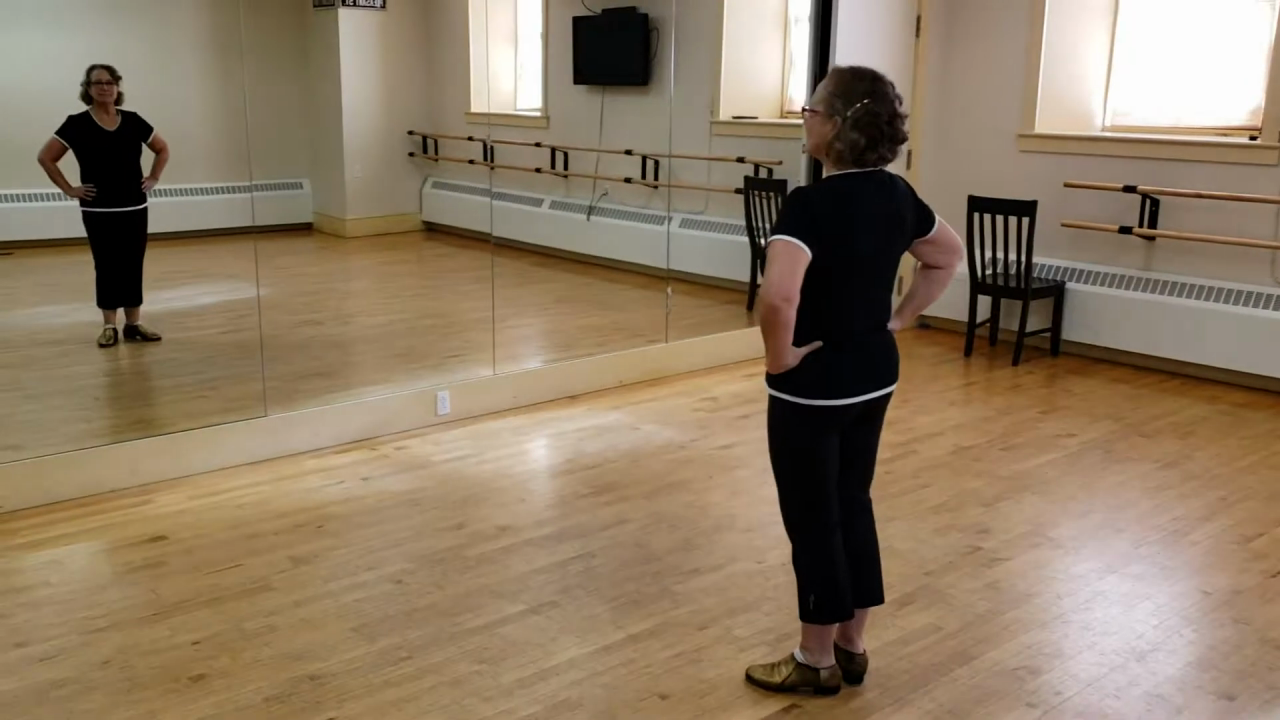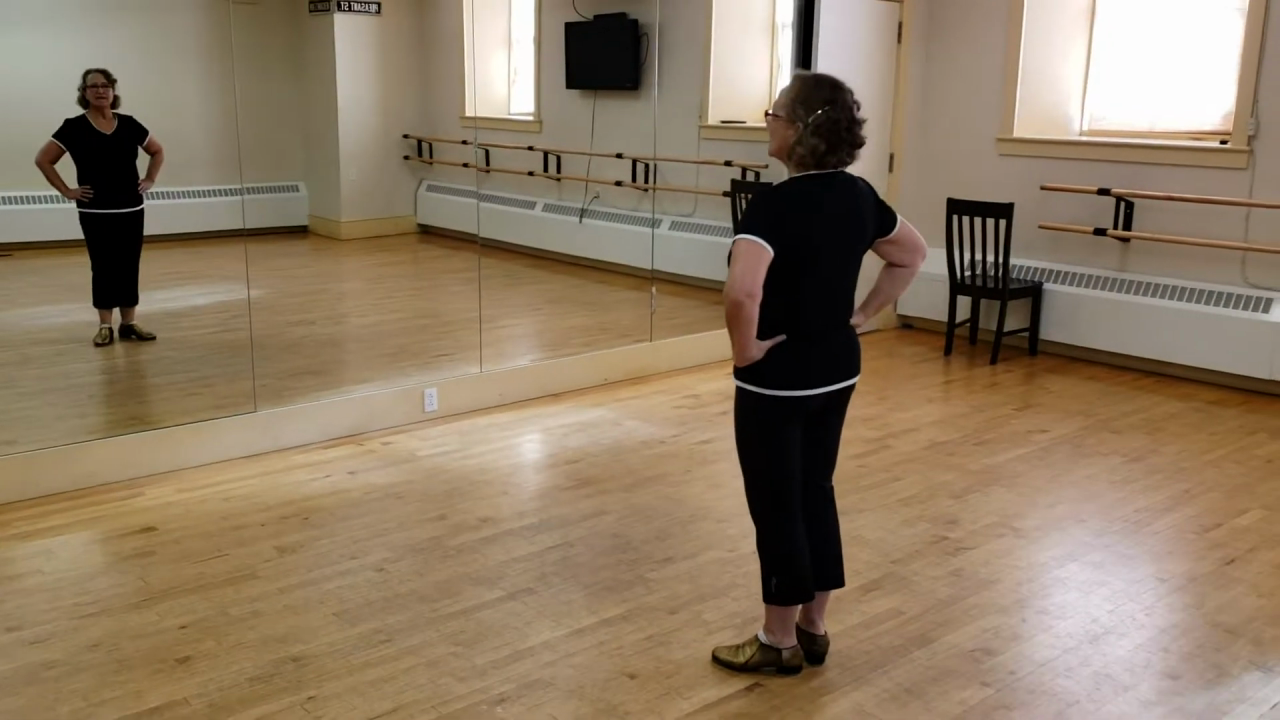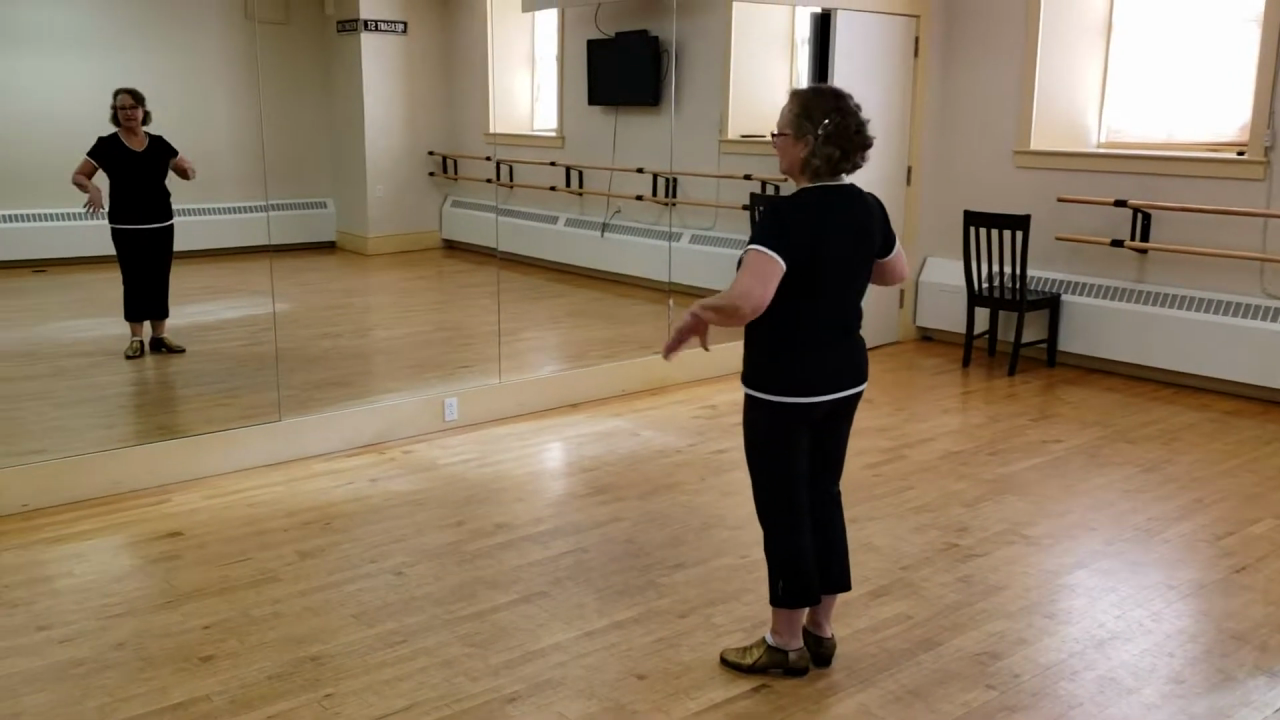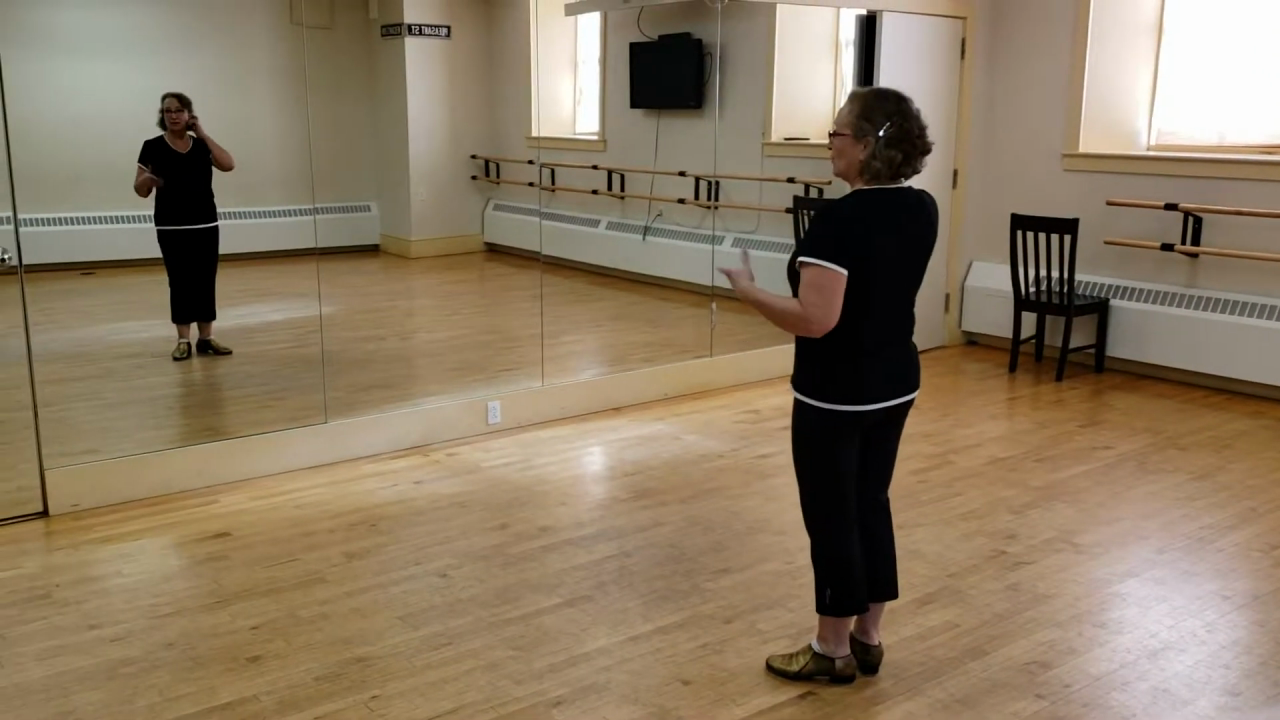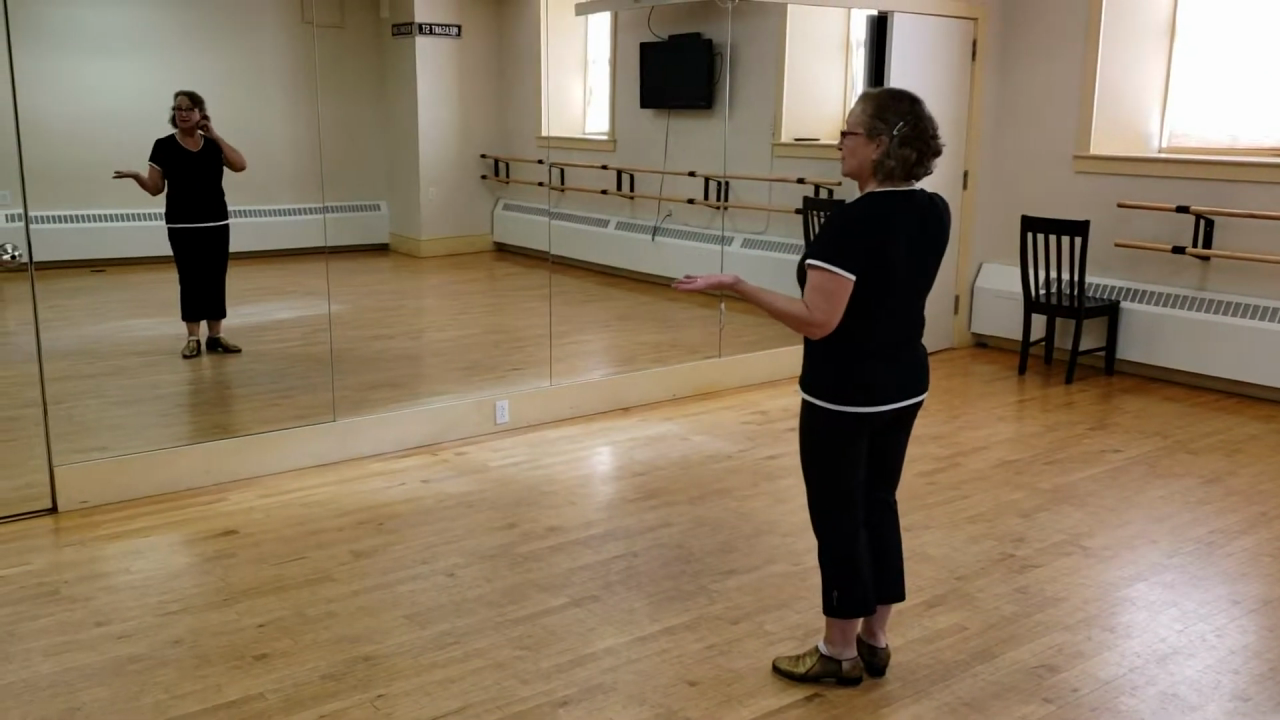
dt=0.7s
person 1, frame 1
left shoulder: (810, 204)
right shoulder: (895, 194)
left elbow: (779, 296)
right elbow: (949, 256)
left wrist: (779, 356)
left hip: (813, 387)
right hip: (874, 376)
left knee: (812, 518)
right knee: (853, 505)
left ankle: (817, 660)
right ankle: (852, 646)
person 1, frame 2
left shoulder: (774, 204)
right shoulder: (857, 195)
left elbow: (742, 291)
right elbow: (912, 254)
left wrist: (745, 349)
right wrist: (861, 314)
left hip: (777, 381)
right hip: (837, 370)
left knee: (776, 505)
right knee: (815, 493)
left ankle: (779, 642)
right ankle: (814, 628)
person 1, frame 3
left shoulder: (787, 215)
right shoulder: (864, 208)
left elbow: (745, 303)
right elbow: (895, 272)
left wrist: (696, 314)
left hip: (784, 387)
right hip: (845, 378)
left knee: (784, 508)
right knee: (822, 497)
left ankle: (787, 643)
right ankle: (821, 632)
person 1, frame 4
left shoulder: (841, 219)
right shoulder: (921, 210)
left elbow: (815, 318)
left wrist: (748, 289)
left hip: (834, 394)
right hip: (895, 383)
left knee: (832, 517)
right knee: (870, 505)
left ankle: (833, 651)
right ankle: (868, 638)
person 1, frame 5
left shoulder: (853, 222)
right shoulder: (933, 213)
left elbow: (817, 319)
left wrist: (736, 285)
left hip: (843, 396)
right hip: (904, 386)
left knee: (838, 518)
right knee: (878, 506)
left ankle: (840, 653)
right ankle: (874, 640)
person 2, frame 1
left shoulder: (133, 121)
right shoulder: (77, 124)
left elbow: (162, 149)
right elbow: (45, 157)
left wrist: (153, 178)
right wrist: (69, 189)
left hip: (134, 208)
right hip: (98, 210)
left knee: (133, 266)
right knee: (107, 267)
left ankle: (134, 324)
right ankle: (109, 327)
person 2, frame 2
left shoulder: (129, 124)
right shoulder: (74, 127)
left elbow: (157, 151)
right elbow: (43, 159)
left wrist: (149, 179)
right wrist: (66, 190)
left hip: (131, 209)
right hip: (95, 211)
left knee: (129, 266)
right knee: (103, 267)
left ankle: (129, 323)
right ankle: (105, 326)
person 2, frame 3
left shoulder: (158, 143)
right shoulder: (107, 145)
left elbow: (186, 169)
right elbow: (78, 176)
left wrist: (186, 170)
right wrist: (92, 189)
left hip: (161, 224)
right hip: (126, 226)
left knee: (159, 280)
right knee: (134, 280)
left ankle: (159, 336)
right ankle: (136, 339)
person 2, frame 4
left shoulder: (202, 145)
right shoulder: (153, 147)
left elbow: (227, 165)
right elbow: (141, 190)
left wrist: (203, 135)
right wrist: (143, 181)
left hip: (205, 224)
right hip: (171, 227)
left knee: (205, 280)
right knee: (179, 282)
left ankle: (206, 337)
right ankle: (183, 340)
person 2, frame 5
left shoulder: (213, 145)
right shoulder: (164, 146)
left elbow: (240, 165)
right elbow: (156, 188)
left wrist: (215, 136)
right wrist: (136, 176)
left hip: (216, 223)
right hip: (182, 225)
left knee: (216, 279)
right knee: (190, 280)
left ankle: (215, 335)
right ankle: (193, 338)
